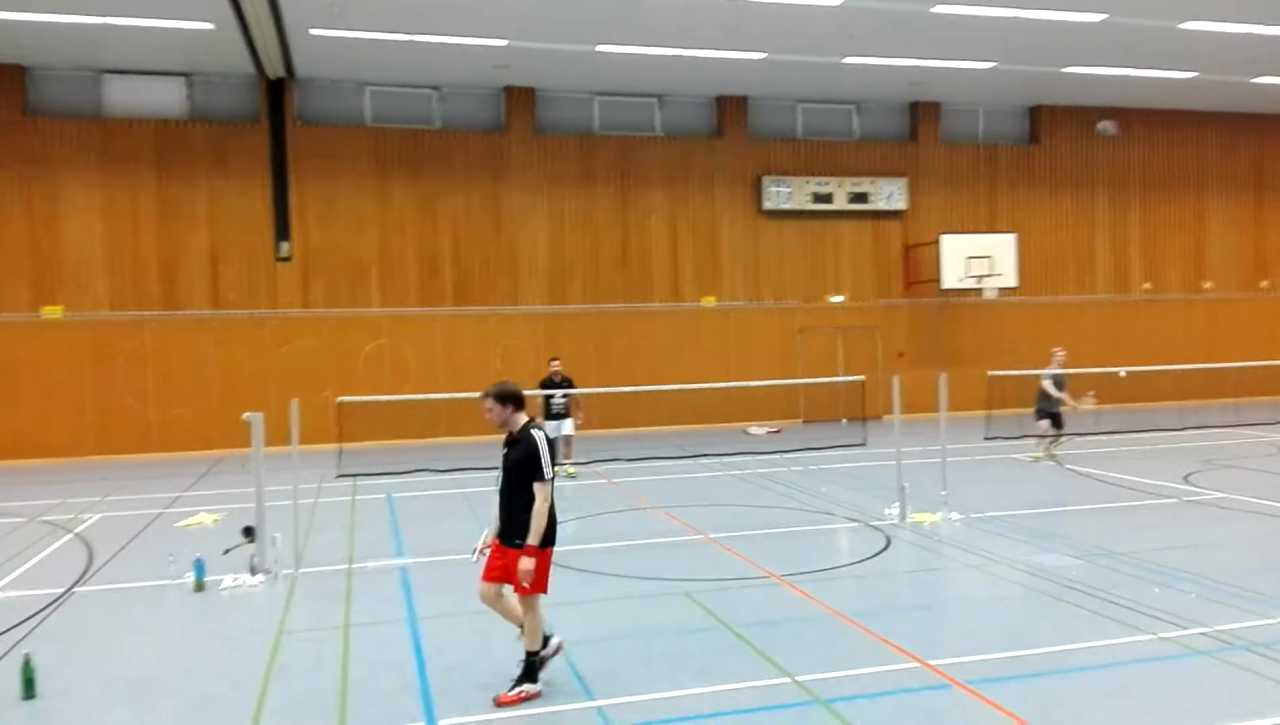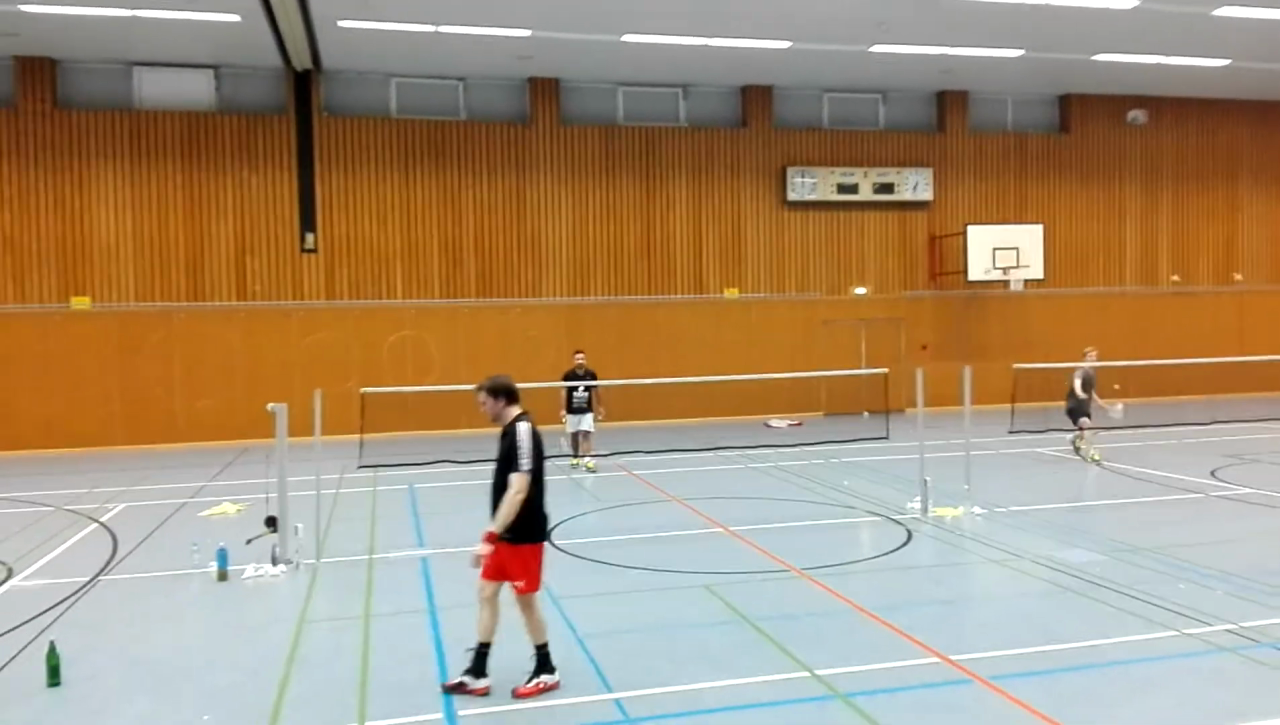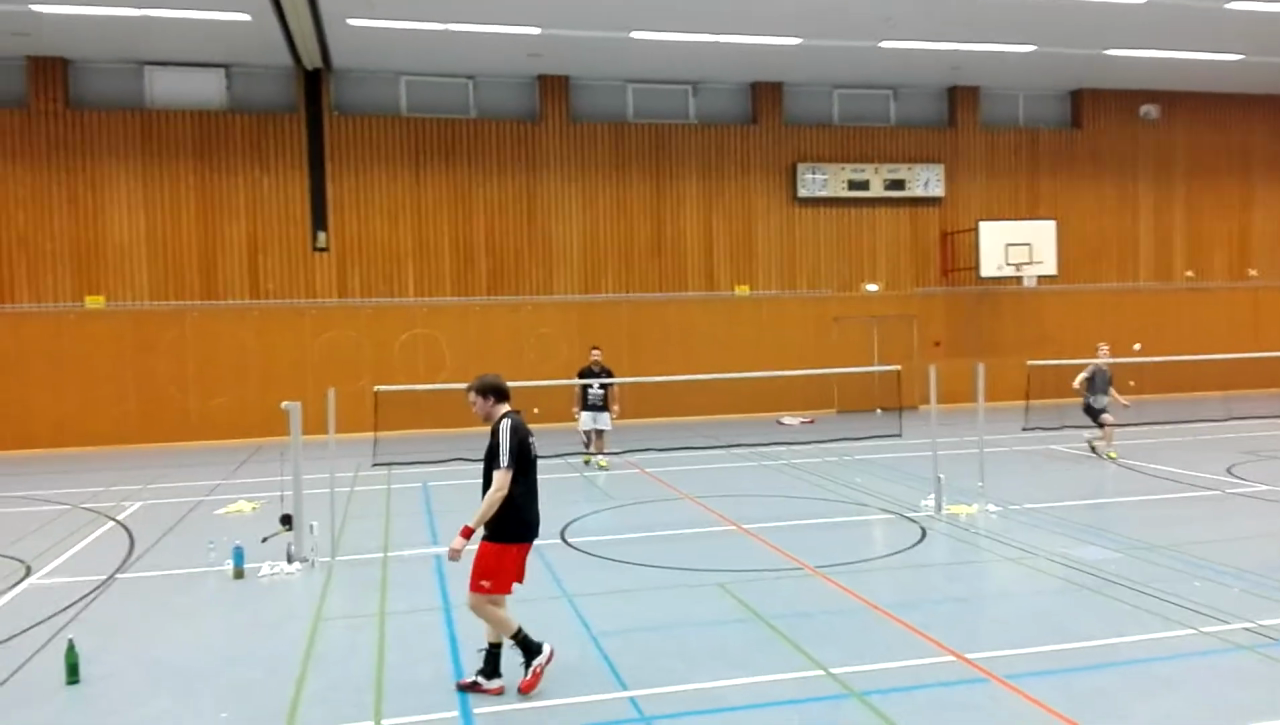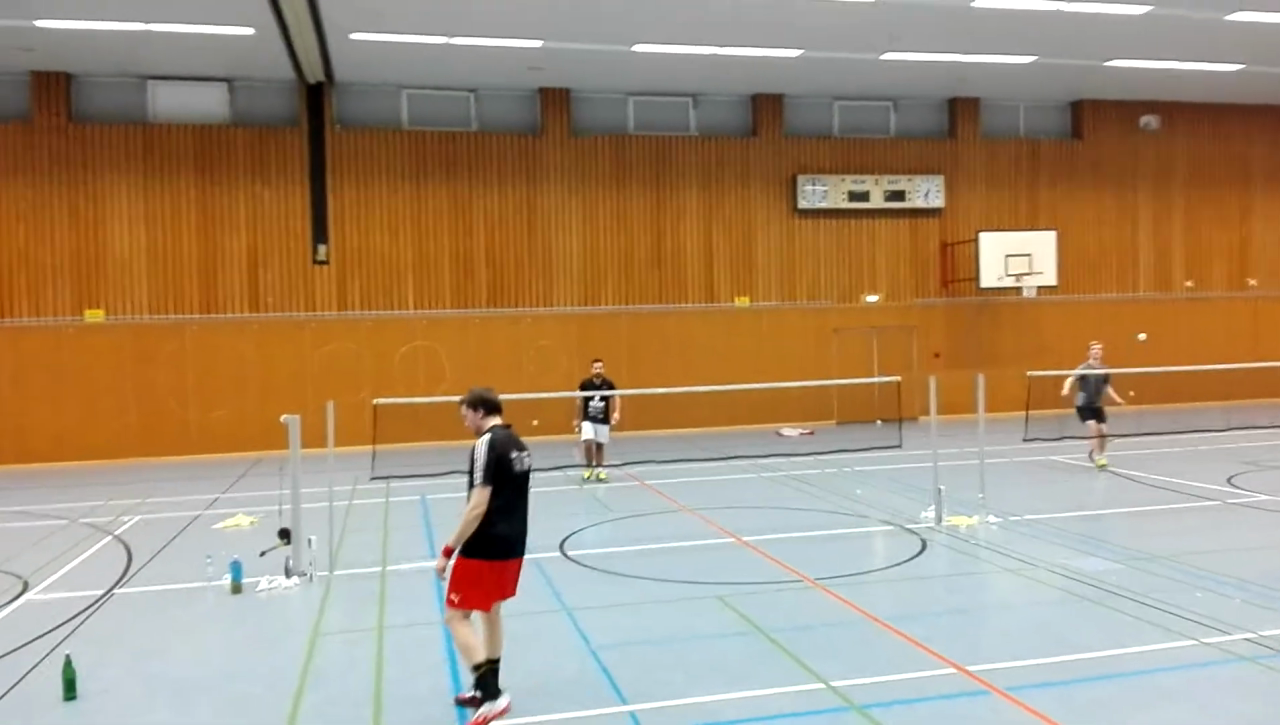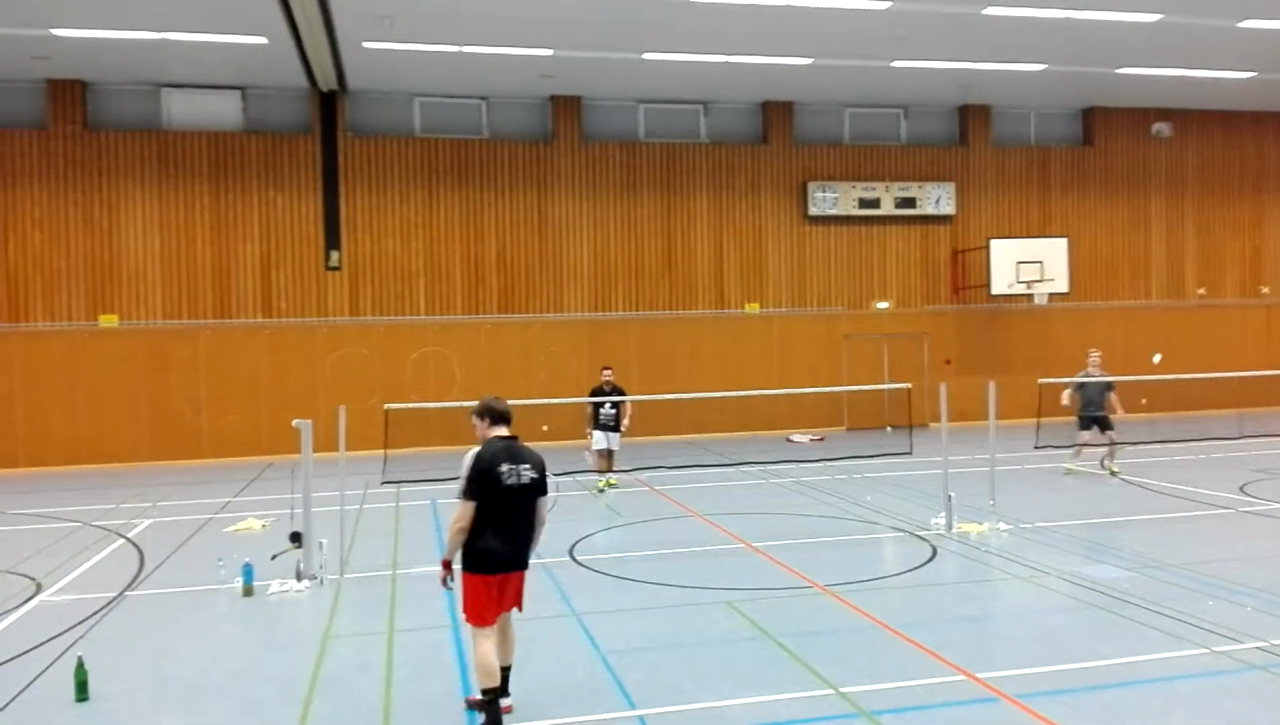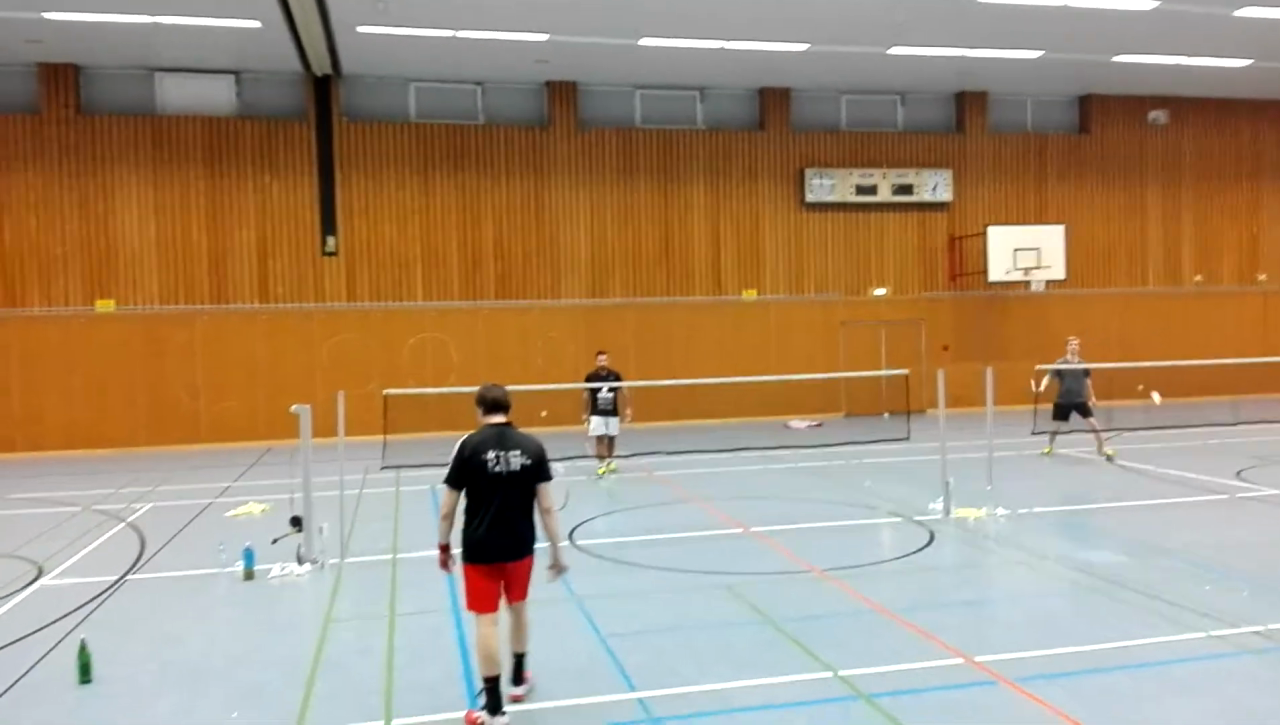
dt=0.2s
person 1, frame 1
left shoulder: (535, 439)
right shoulder: (510, 440)
left elbow: (542, 500)
left wrist: (530, 551)
right wrist: (492, 533)
left hip: (530, 540)
right hip: (508, 536)
left knee: (528, 603)
right knee: (488, 593)
left ankle: (530, 679)
right ankle: (543, 642)
person 1, frame 2
left shoulder: (522, 431)
right shoulder: (512, 431)
left elbow: (518, 492)
left wrist: (490, 537)
right wrist: (495, 535)
left hip: (522, 534)
right hip: (508, 533)
left knee: (525, 600)
right knee: (487, 594)
left ankle: (546, 672)
right ankle: (477, 674)
person 1, frame 3
left shoulder: (506, 428)
right shoulder: (518, 427)
left elbow: (499, 490)
left wrist: (465, 533)
left hip: (506, 532)
right hip: (521, 528)
left knee: (480, 601)
right knee: (494, 598)
left ankle: (534, 651)
right ankle: (490, 675)
person 1, frame 4
left shoulder: (486, 444)
right shoulder: (518, 445)
left elbow: (477, 507)
left wrist: (448, 550)
left hip: (483, 548)
right hip: (514, 546)
left knee: (457, 618)
right knee: (491, 612)
left ankle: (491, 697)
right ankle: (487, 688)
person 1, frame 5
left shoulder: (479, 458)
right shoulder: (534, 459)
left elbow: (462, 521)
right elbow: (541, 517)
left wrist: (447, 562)
left hip: (482, 560)
right hip: (517, 558)
left knee: (483, 635)
right knee: (502, 622)
right ankle: (500, 695)
person 1, frame 6
left shoulder: (469, 446)
right shoulder: (533, 447)
left elbow: (448, 508)
right elbow: (547, 507)
left wrist: (443, 546)
right wrist: (557, 553)
left hip: (480, 549)
right hip: (520, 546)
left knee: (486, 622)
right knee: (518, 607)
right ankle: (518, 680)
